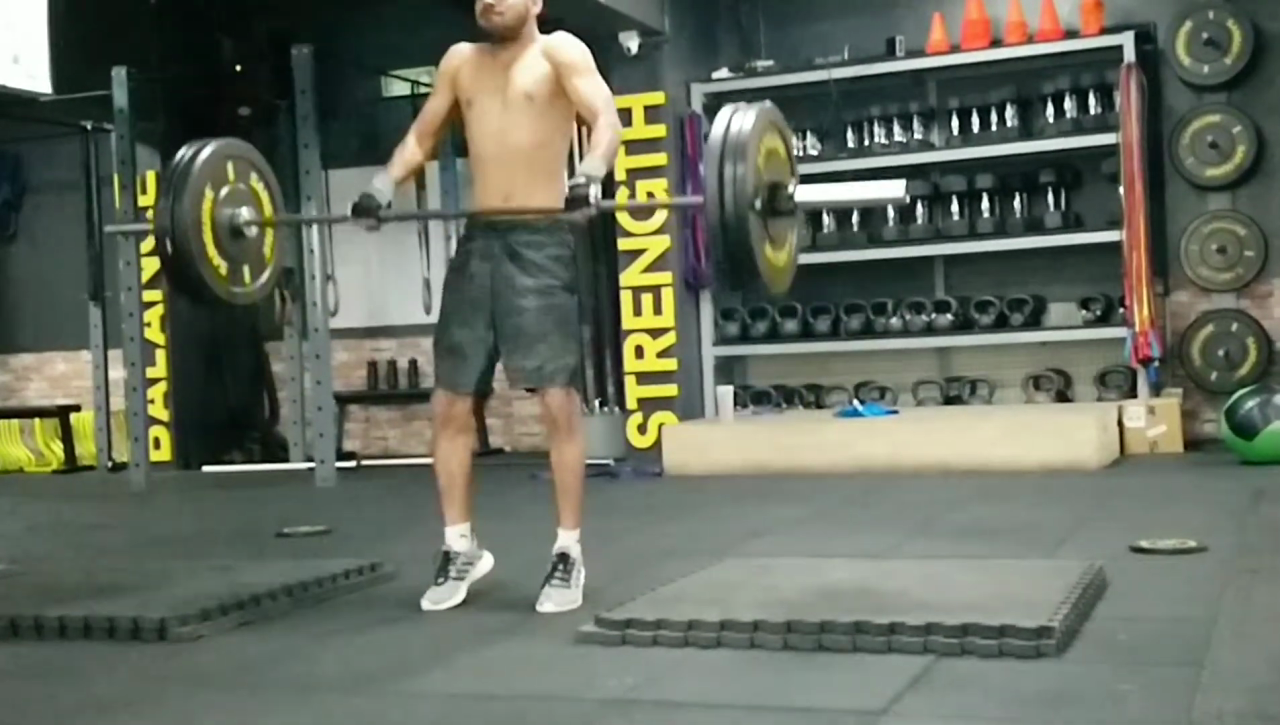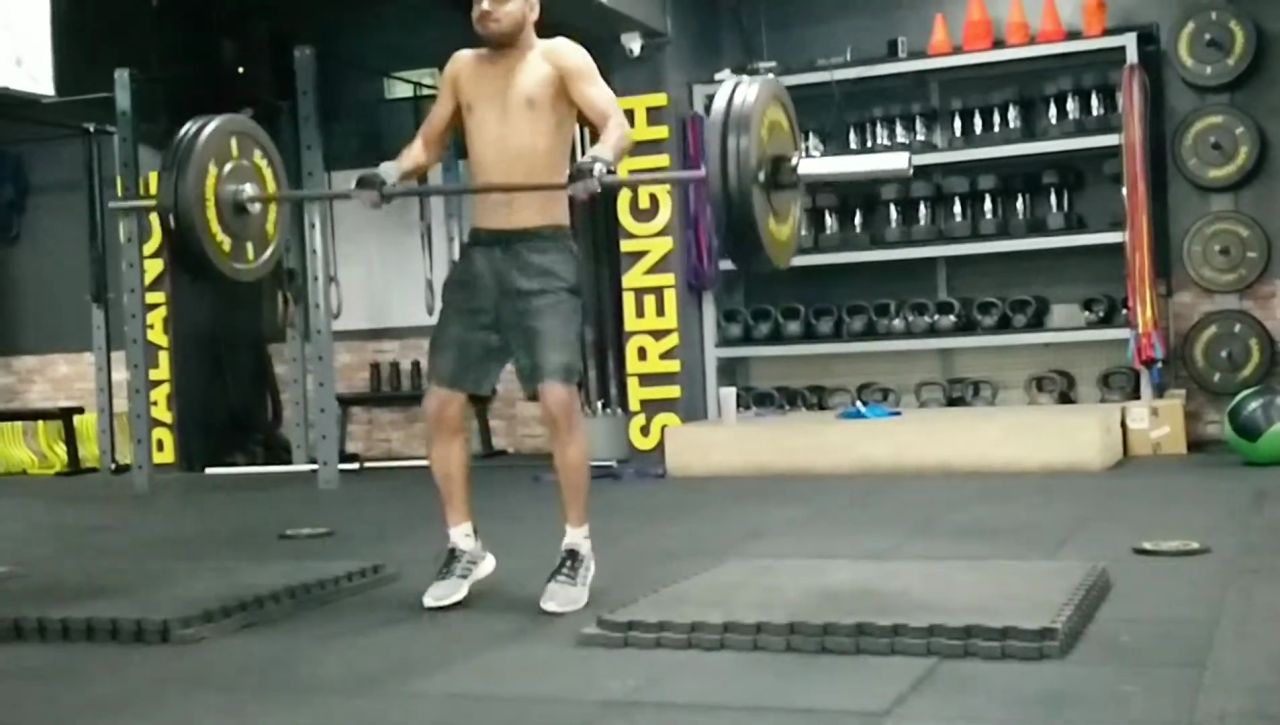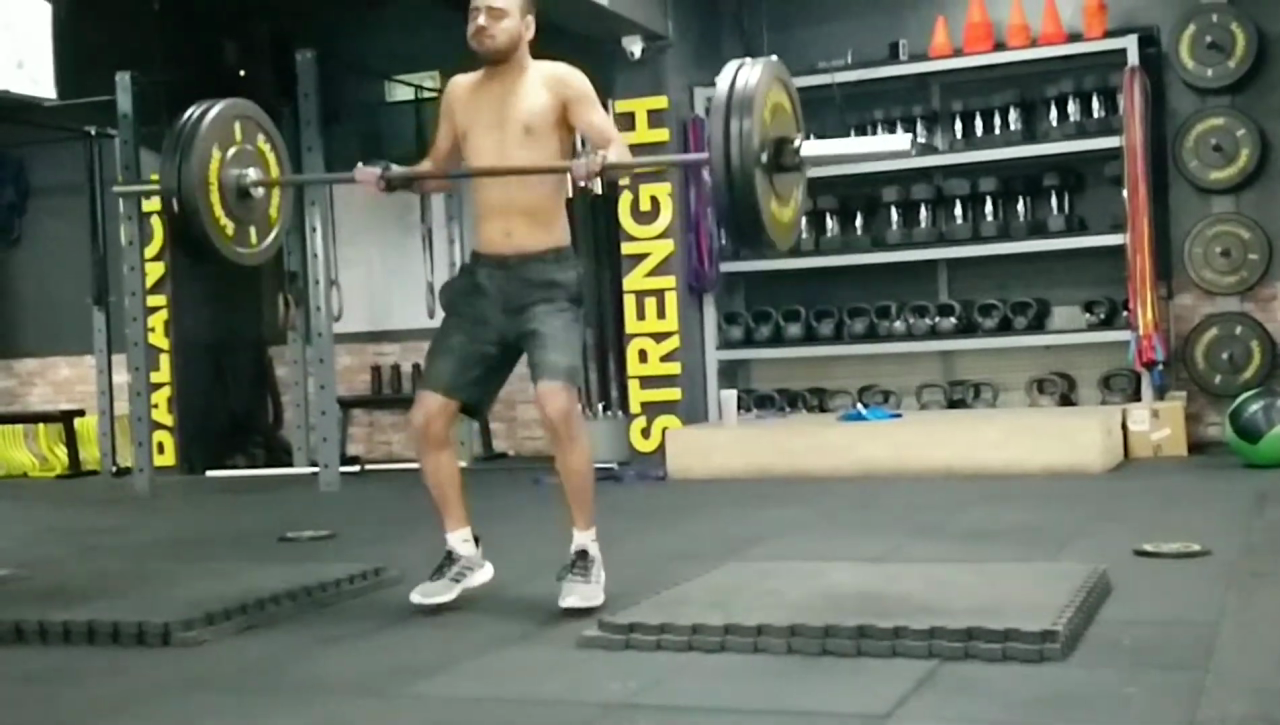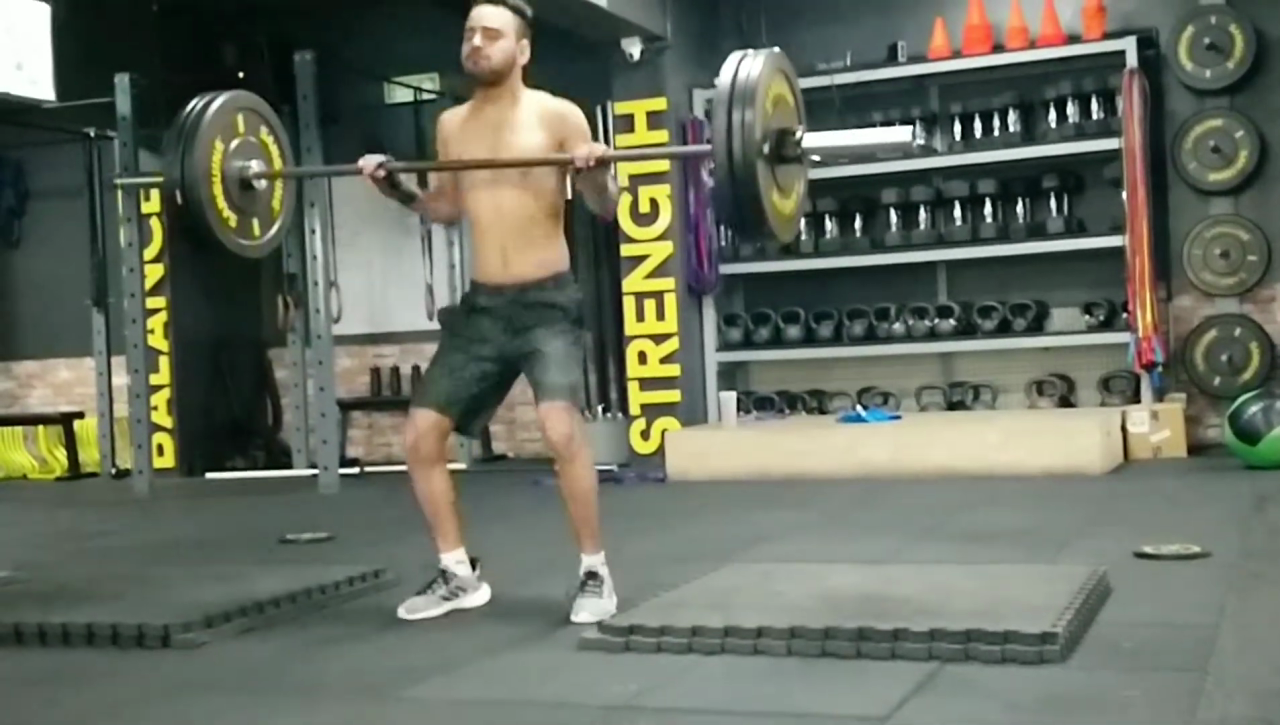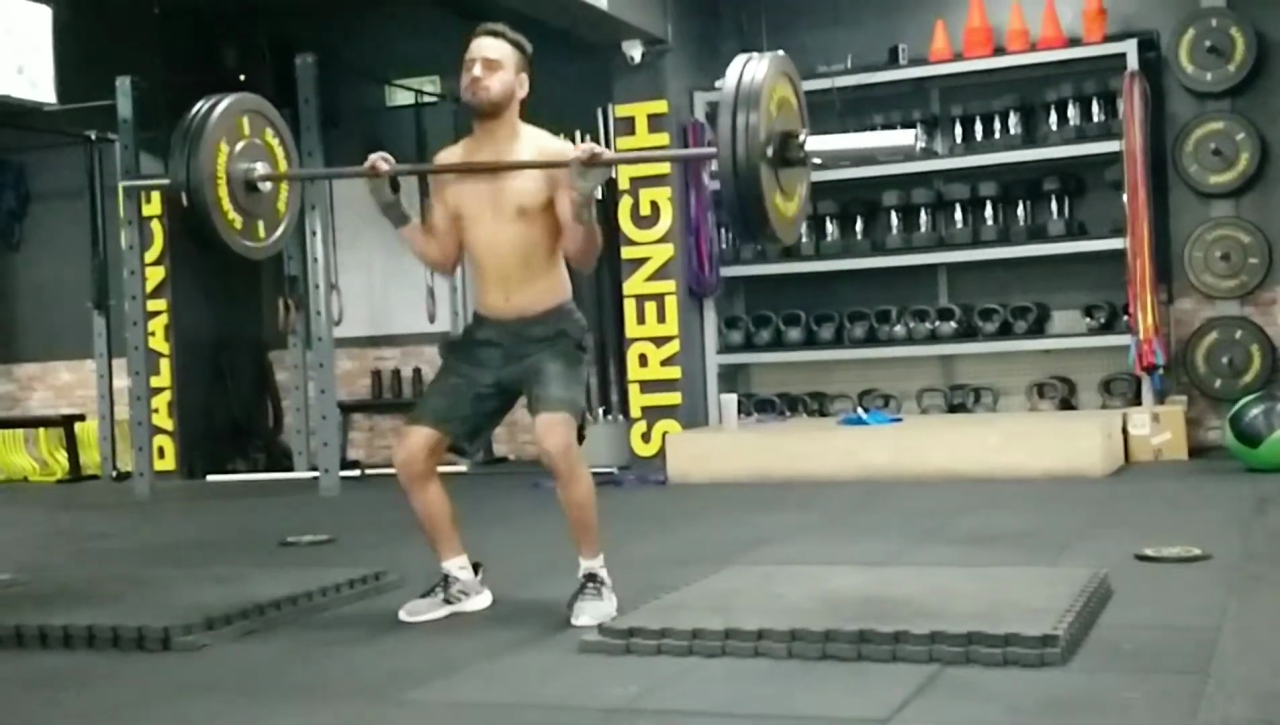
dt=0.2s
person 1, frame 1
left shoulder: (560, 51)
right shoulder: (460, 60)
left elbow: (606, 119)
right elbow: (422, 135)
left wrist: (589, 176)
right wrist: (381, 187)
left hip: (540, 244)
right hip: (475, 244)
left knee: (557, 403)
right knee: (450, 405)
left ankle: (568, 554)
right ankle: (460, 548)
person 1, frame 2
left shoulder: (560, 57)
right shoulder: (462, 67)
left elbow: (616, 122)
right elbow: (429, 141)
left wrist: (597, 161)
right wrist: (389, 173)
left hip: (542, 252)
right hip: (478, 253)
left knee: (558, 400)
right knee: (442, 407)
left ankle: (576, 549)
right ankle: (464, 547)
person 1, frame 3
left shoulder: (558, 81)
right shoulder: (459, 91)
left elbow: (618, 148)
right elbow: (439, 168)
left wrist: (600, 162)
right wrist: (395, 176)
left hip: (545, 276)
right hip: (480, 278)
left knee: (557, 406)
right knee: (428, 417)
left ankle: (585, 551)
right ankle: (463, 552)
person 1, frame 4
left shoulder: (555, 115)
right shoulder: (451, 124)
left elbow: (607, 206)
left wrist: (594, 174)
right wrist: (397, 189)
left hip: (547, 302)
right hip: (481, 306)
left knee: (560, 427)
right knee: (420, 436)
left ankle: (594, 572)
right ankle: (458, 574)
person 1, frame 5
left shoulder: (552, 154)
right shoulder: (447, 165)
left elbow: (585, 257)
right elbow: (444, 258)
left wrist: (584, 193)
right wrist: (393, 207)
left hip: (549, 332)
right hip: (484, 336)
left knee: (556, 442)
right knee: (412, 454)
left ankle: (593, 576)
right ankle: (461, 578)
